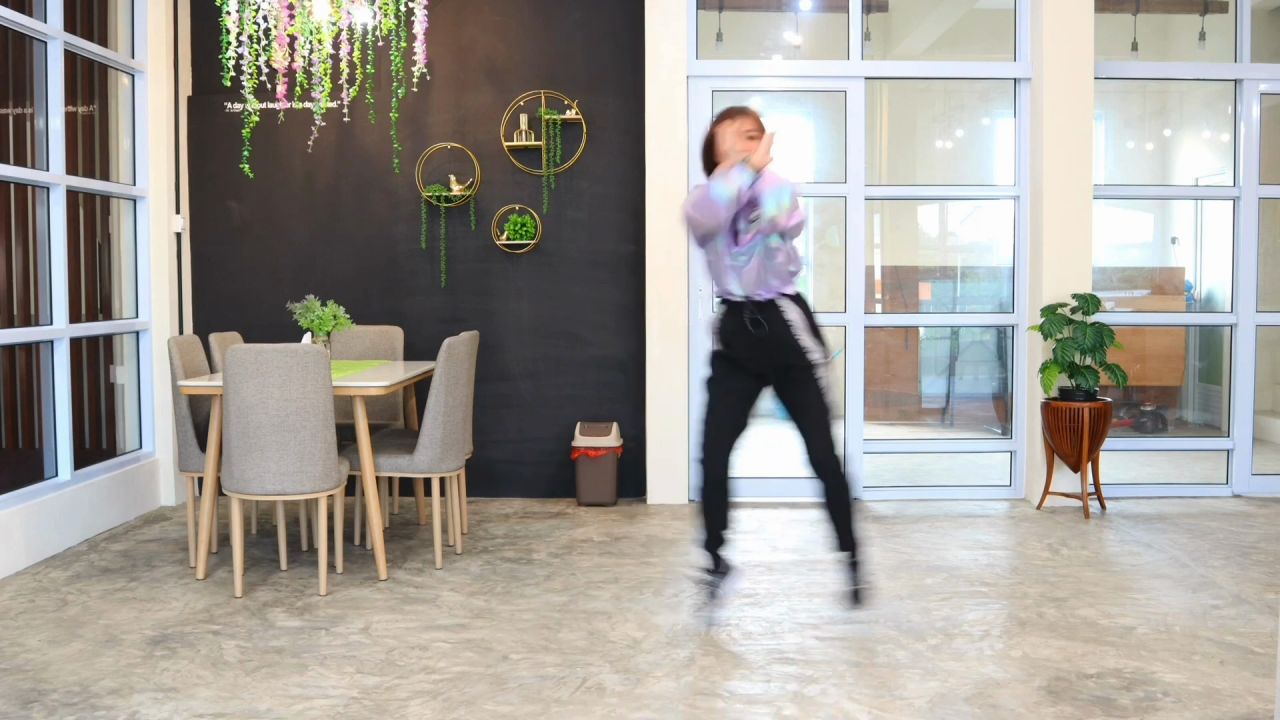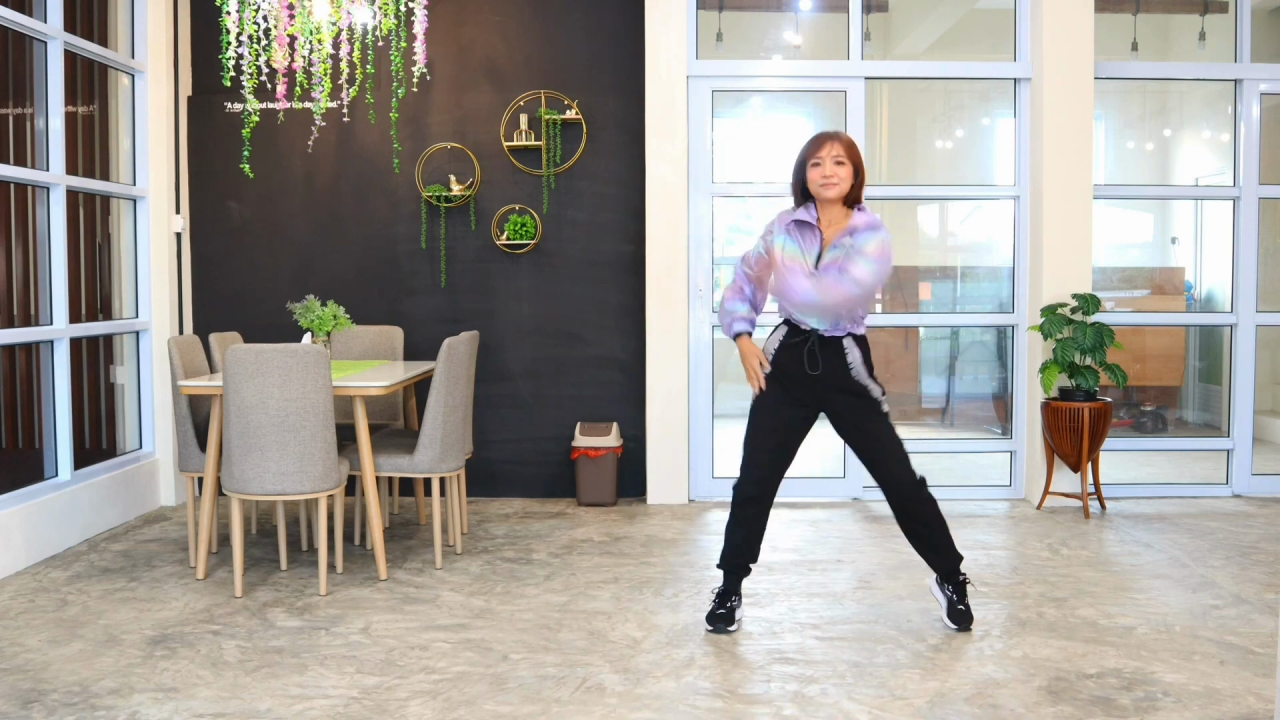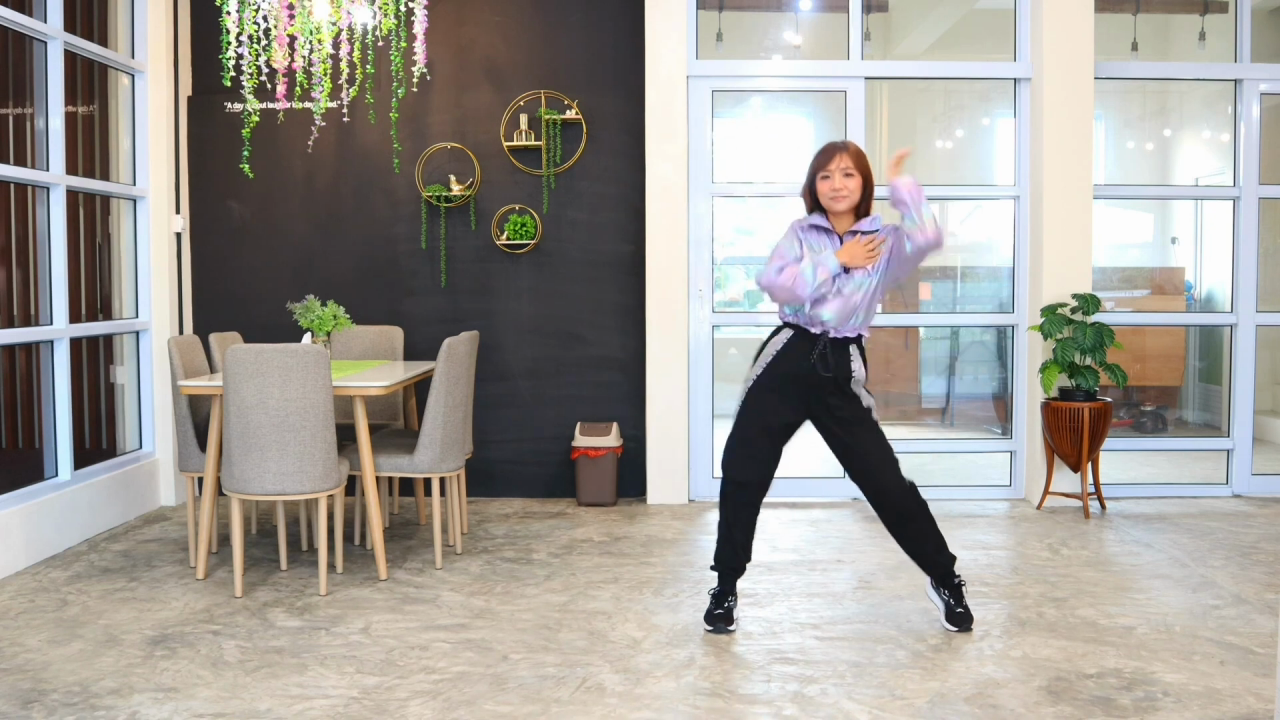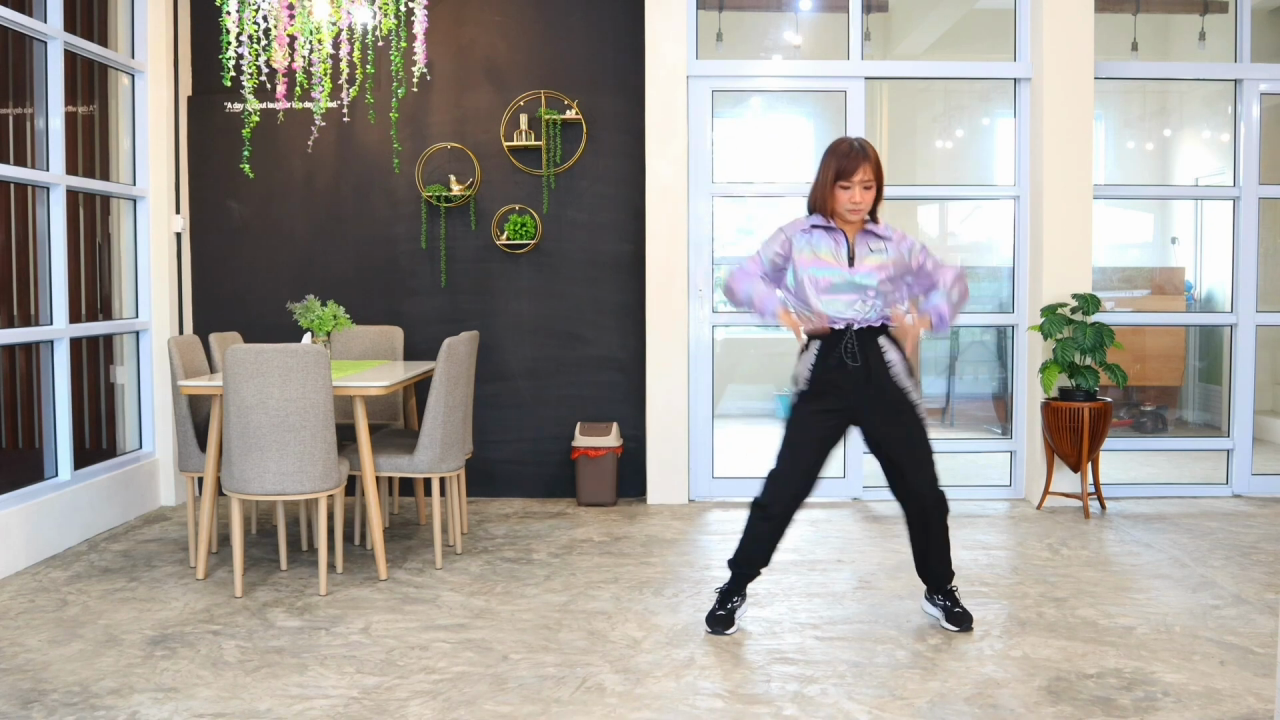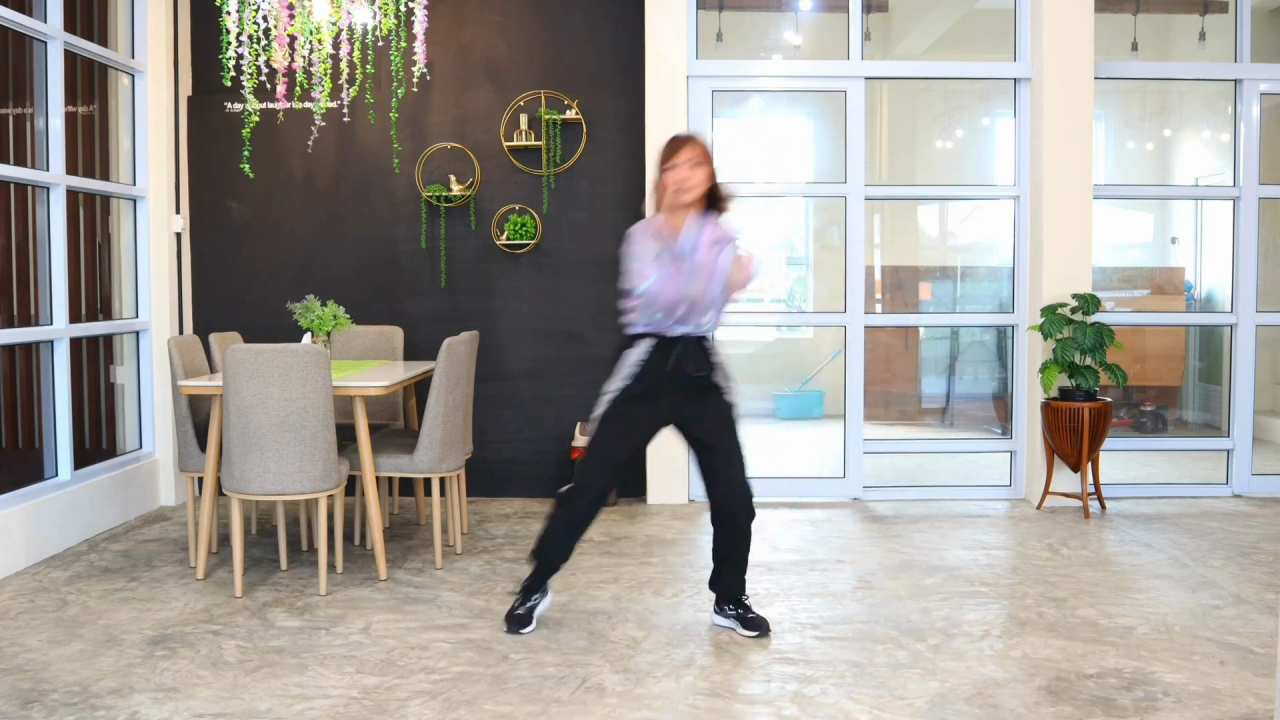
dt=1s
person 1, frame 1
left shoulder: (777, 187)
right shoulder: (707, 194)
left elbow: (788, 221)
right elbow: (705, 213)
left wrist: (761, 170)
right wrist: (744, 168)
left hip: (784, 329)
right hip: (734, 332)
left knee: (822, 449)
right knee: (712, 452)
left ankle: (850, 555)
right ankle: (715, 561)
person 1, frame 2
left shoulder: (871, 232)
right shoulder: (787, 224)
left elbow: (849, 295)
right elbow: (745, 277)
left wrist: (785, 279)
right wrist: (741, 332)
left hip: (844, 362)
right hip: (789, 360)
left knee: (897, 476)
right knee: (755, 478)
left ankle: (950, 578)
right ankle: (730, 588)
person 1, frame 3
left shoulder: (886, 242)
right shoulder: (800, 234)
left elbow: (927, 237)
right elbow: (776, 283)
left wrist: (900, 183)
right wrist: (842, 263)
left hip: (841, 370)
right hip: (784, 365)
left knee: (885, 482)
right knee: (742, 474)
left ankle: (946, 582)
right ankle: (726, 587)
person 1, frame 4
left shoulder: (892, 241)
right shoulder: (797, 236)
left elbow: (950, 283)
right elbow: (739, 280)
left wrist: (925, 317)
right wrist: (785, 312)
left hip: (883, 369)
right hip: (826, 371)
left knee: (921, 489)
right knee: (784, 490)
left ankle: (940, 589)
right ankle: (734, 589)
person 1, frame 5
left shoulder: (721, 237)
right shoulder: (646, 236)
left elbow: (730, 277)
right elbow: (666, 296)
left wrist: (708, 250)
right wrist: (722, 272)
left hip: (697, 370)
right hip: (644, 367)
left knee: (733, 495)
right knee: (591, 485)
left ankle: (730, 599)
right ankle: (536, 586)
